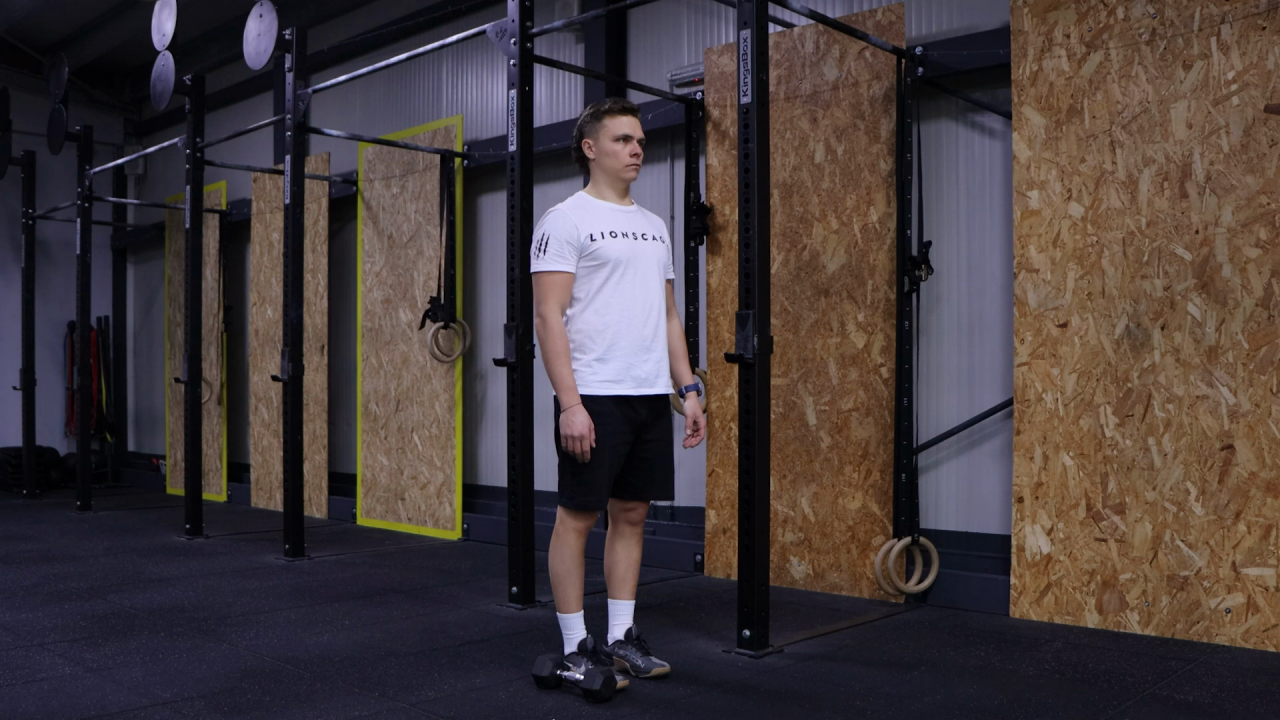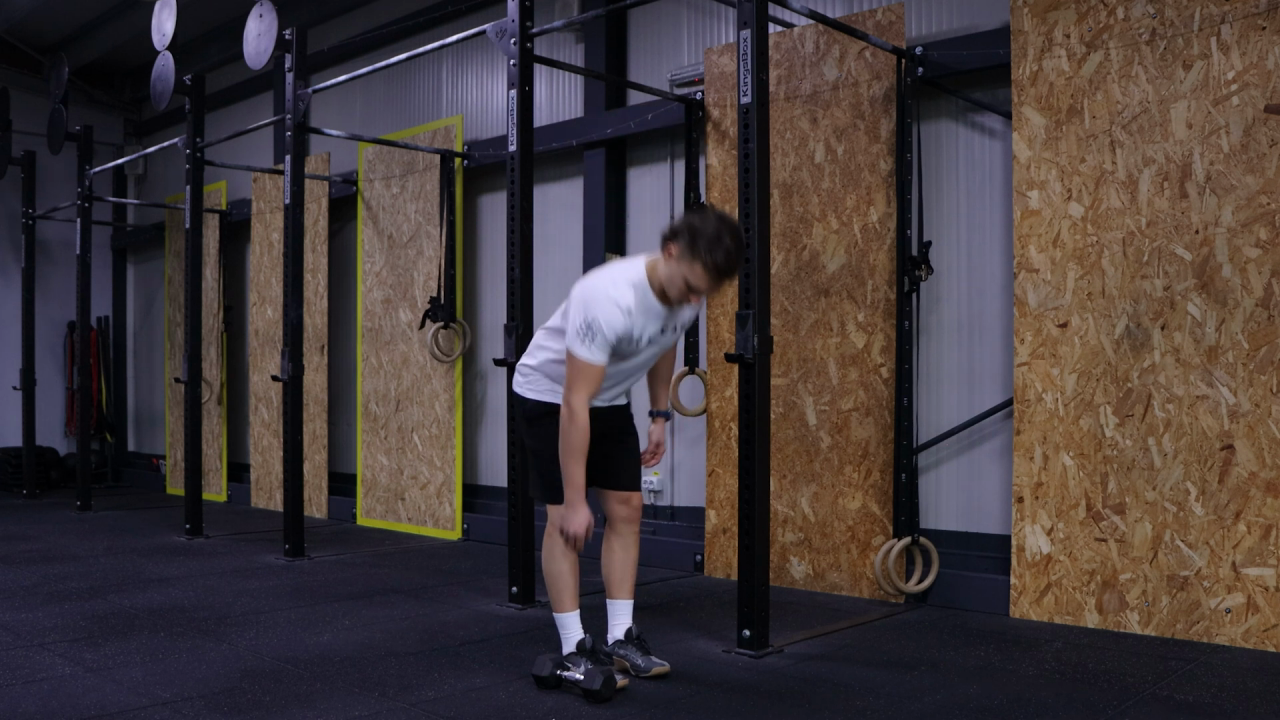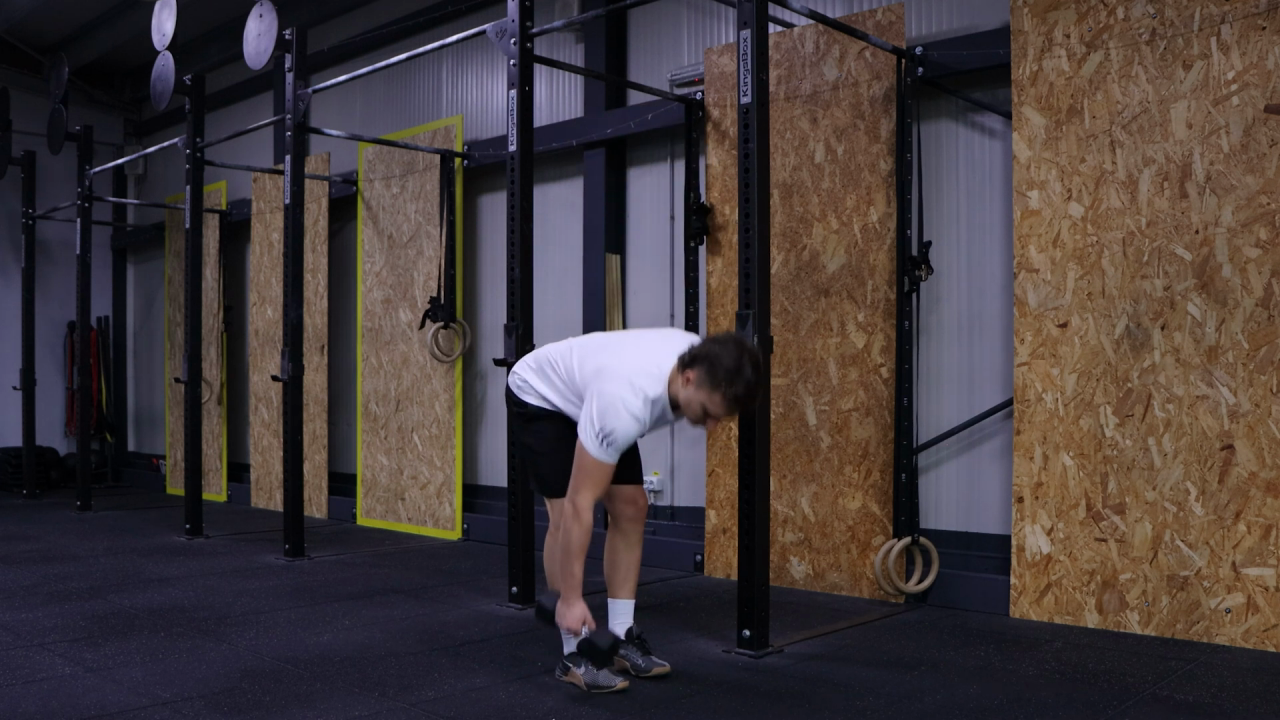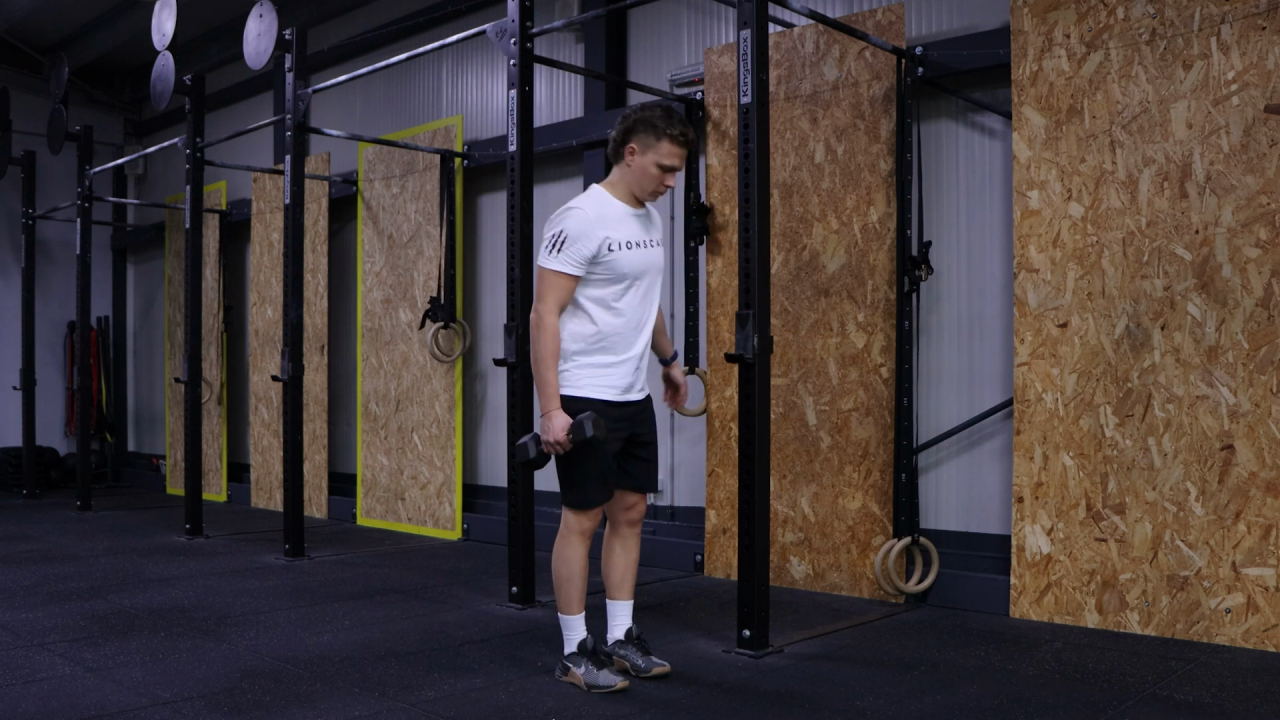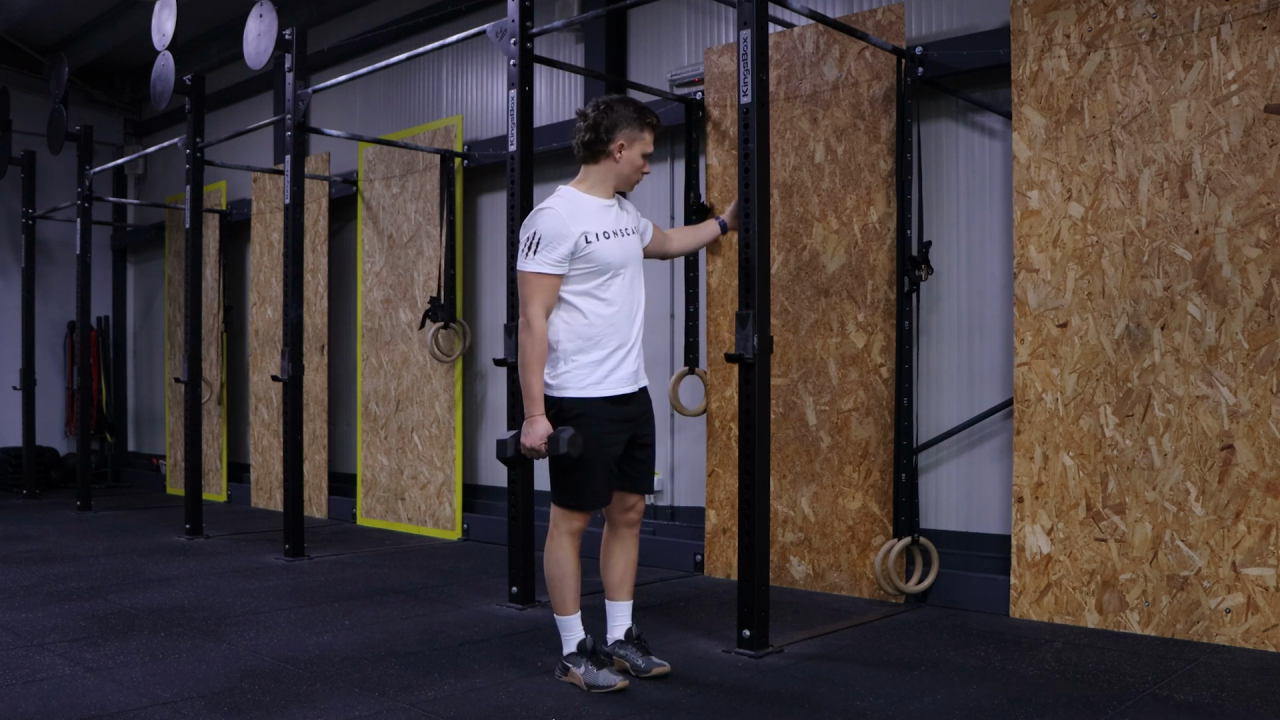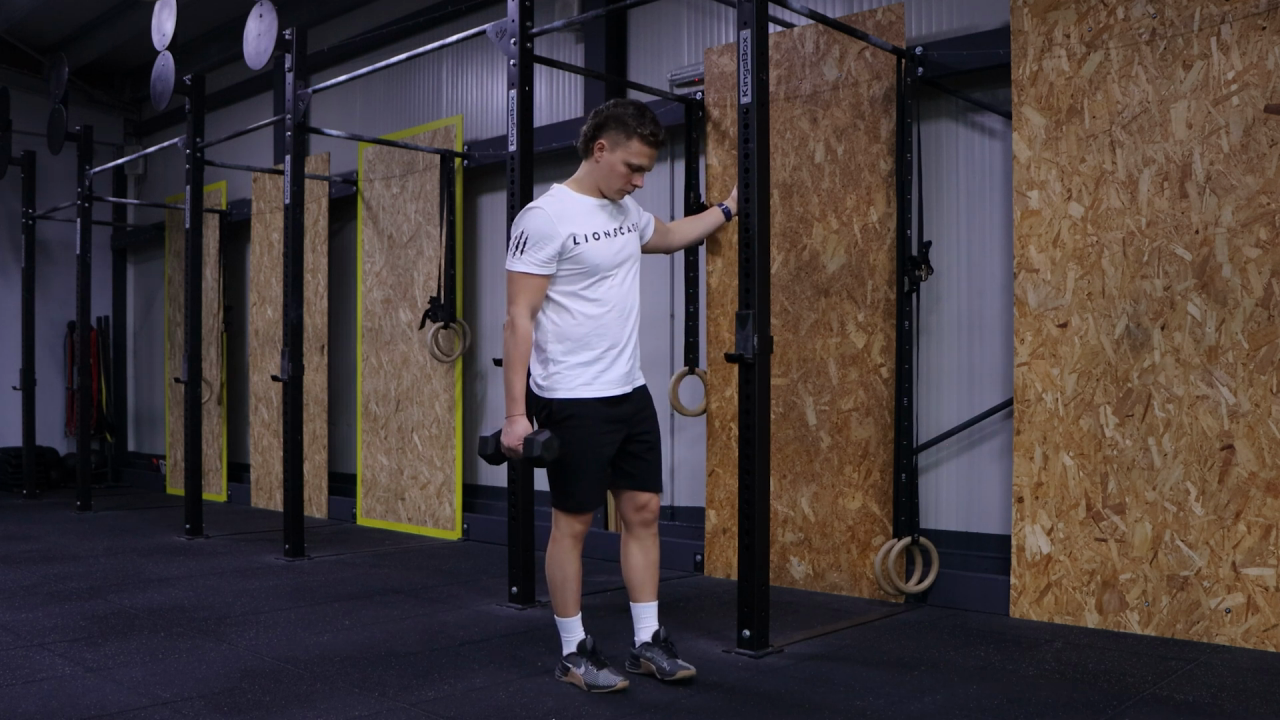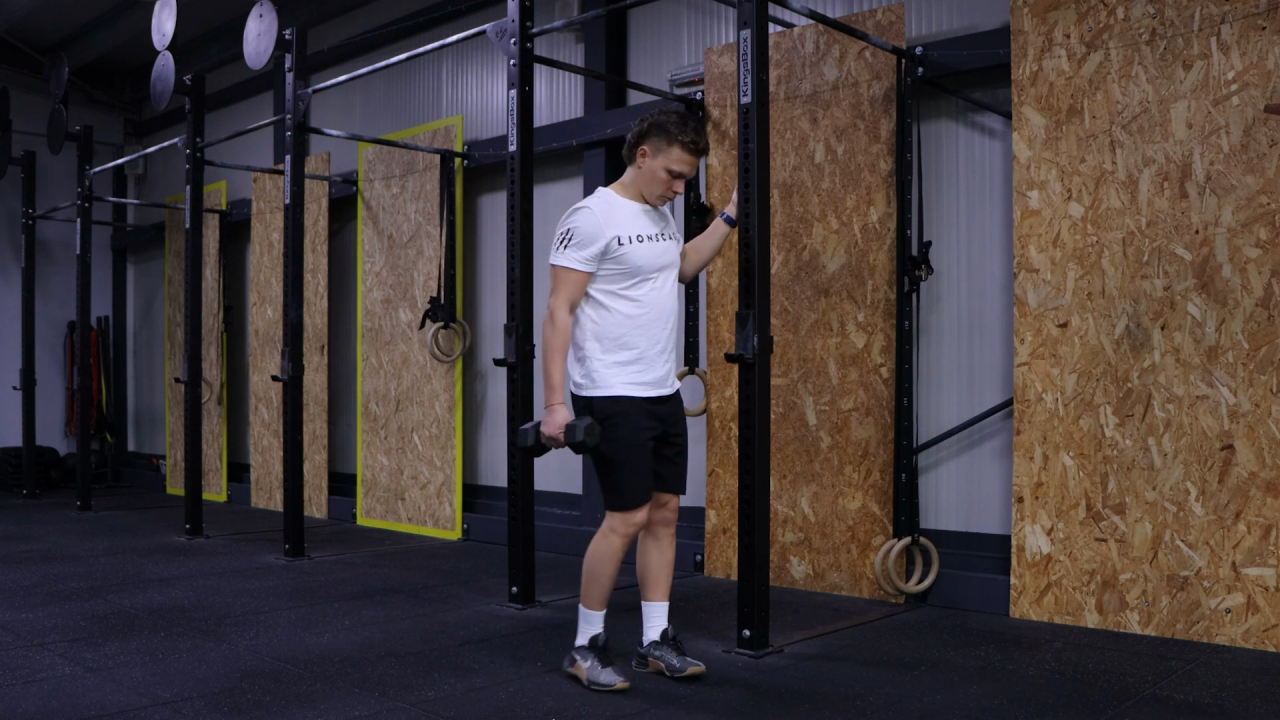
dt=0.7s
person 1, frame 1
left shoulder: (654, 227)
right shoulder: (566, 221)
left elbow: (667, 316)
right elbow: (549, 318)
left wrist: (688, 389)
right wrist: (571, 403)
left hip: (650, 397)
right hip: (594, 398)
left knee: (631, 516)
right knee: (578, 517)
left ankle: (620, 639)
right ankle: (575, 647)
person 1, frame 2
left shoulder: (685, 295)
right shoulder: (609, 300)
right elbow: (574, 404)
left wrist: (659, 416)
right wrist: (574, 501)
left hip: (610, 401)
right hip: (547, 395)
left knee: (627, 511)
right knee: (564, 522)
left ankle: (620, 639)
right ankle: (574, 649)
person 1, frame 3
left shoulder: (696, 359)
right shoulder: (624, 404)
right elbow: (579, 506)
right wrist: (570, 599)
left hip: (587, 400)
right hip: (540, 398)
left knee: (633, 509)
right knee: (564, 512)
left ankle: (623, 640)
right ankle: (573, 652)
person 1, frame 4
left shoulder: (651, 219)
right shoulder: (583, 218)
right elbow: (545, 315)
left wrist: (669, 360)
right wrist: (550, 408)
left hip: (633, 396)
right hip: (582, 397)
left knee: (630, 514)
right knee: (583, 518)
left ankle: (620, 638)
right ankle: (574, 650)
person 1, frame 5
left shoulder: (622, 213)
right shoulder: (556, 217)
left elbow: (666, 241)
right elbow: (533, 320)
left wrist: (725, 221)
right wrist: (534, 413)
left hip: (631, 393)
right hip: (581, 400)
left knee: (628, 513)
right knee: (571, 521)
left ankle: (620, 638)
right ankle: (573, 650)
person 1, frame 6
left shoulder: (624, 211)
right shoulder: (547, 217)
left elbow: (669, 236)
right elbow: (519, 319)
left wrist: (731, 206)
right wrist: (515, 413)
left hip: (630, 392)
right hip: (574, 400)
left knee: (643, 513)
right knee: (573, 524)
left ankle: (647, 640)
right ankle: (574, 651)
person 1, frame 7
left shoulder: (660, 217)
right shoulder: (593, 217)
left elbow: (684, 265)
right elbow: (559, 312)
left wrist: (732, 215)
right wrist: (556, 401)
left hip: (663, 393)
right hip: (611, 396)
left knee: (663, 514)
right knee: (627, 519)
left ankle: (654, 640)
right ankle: (586, 645)
